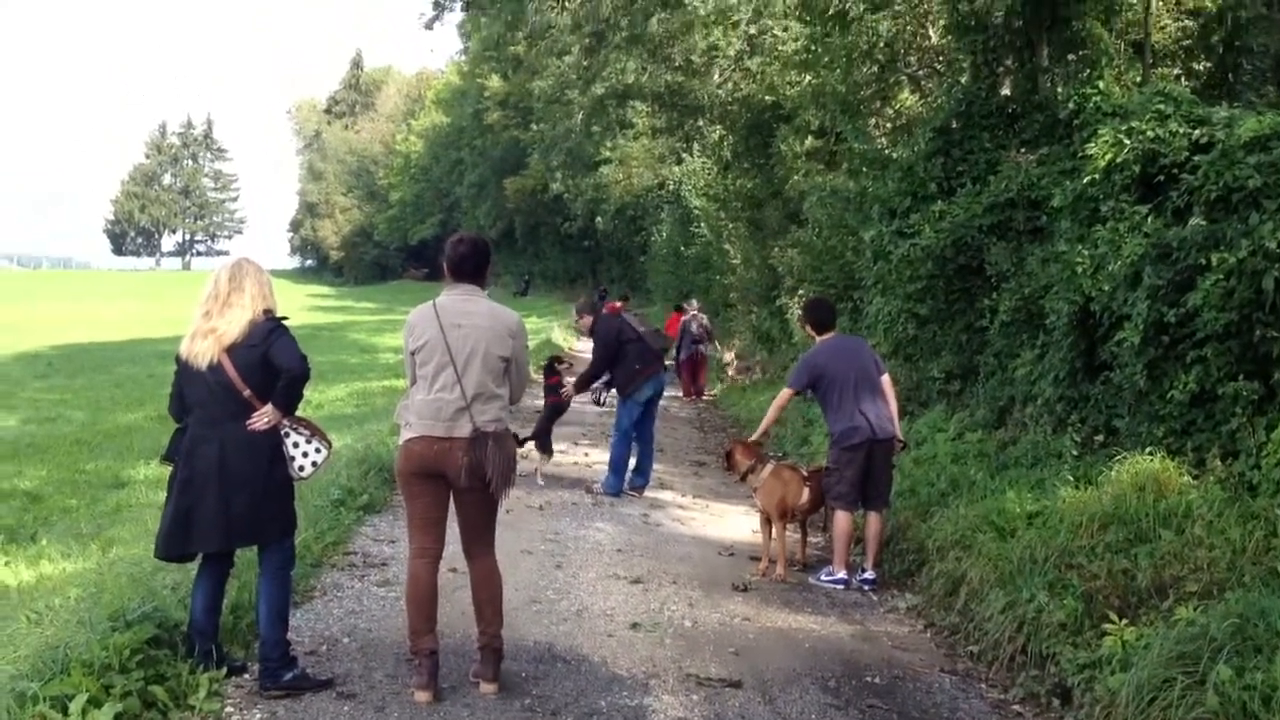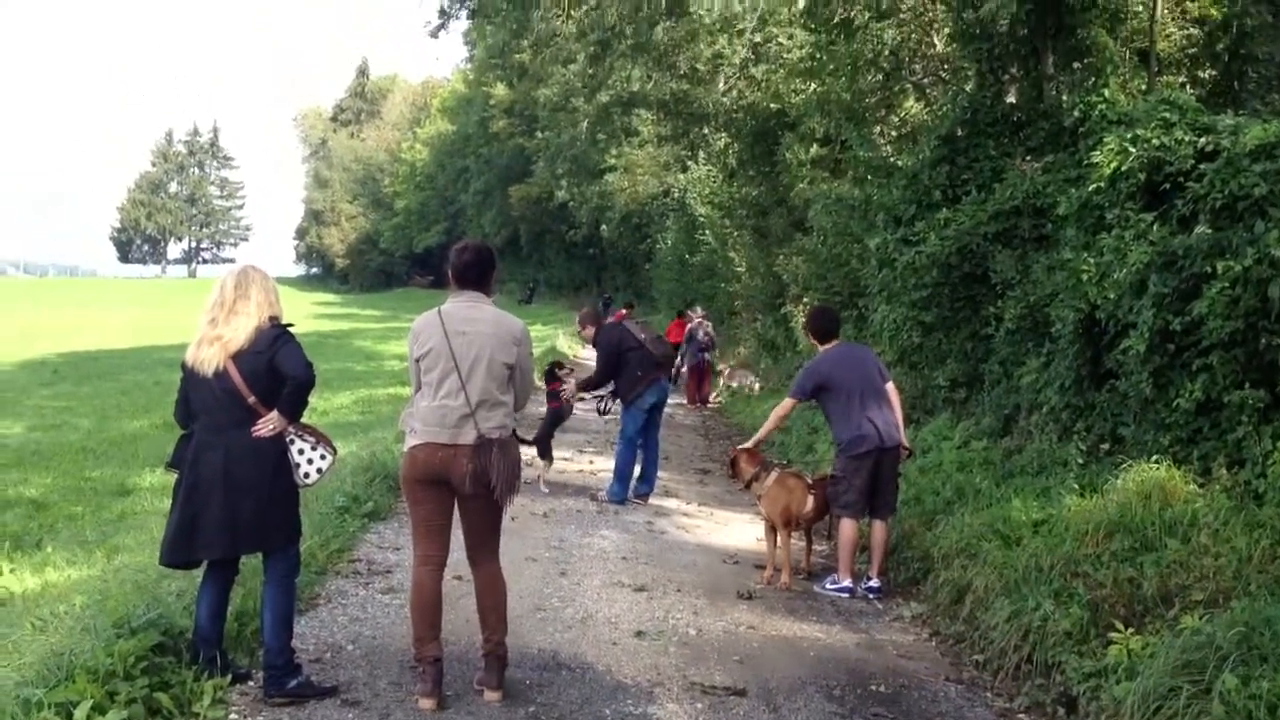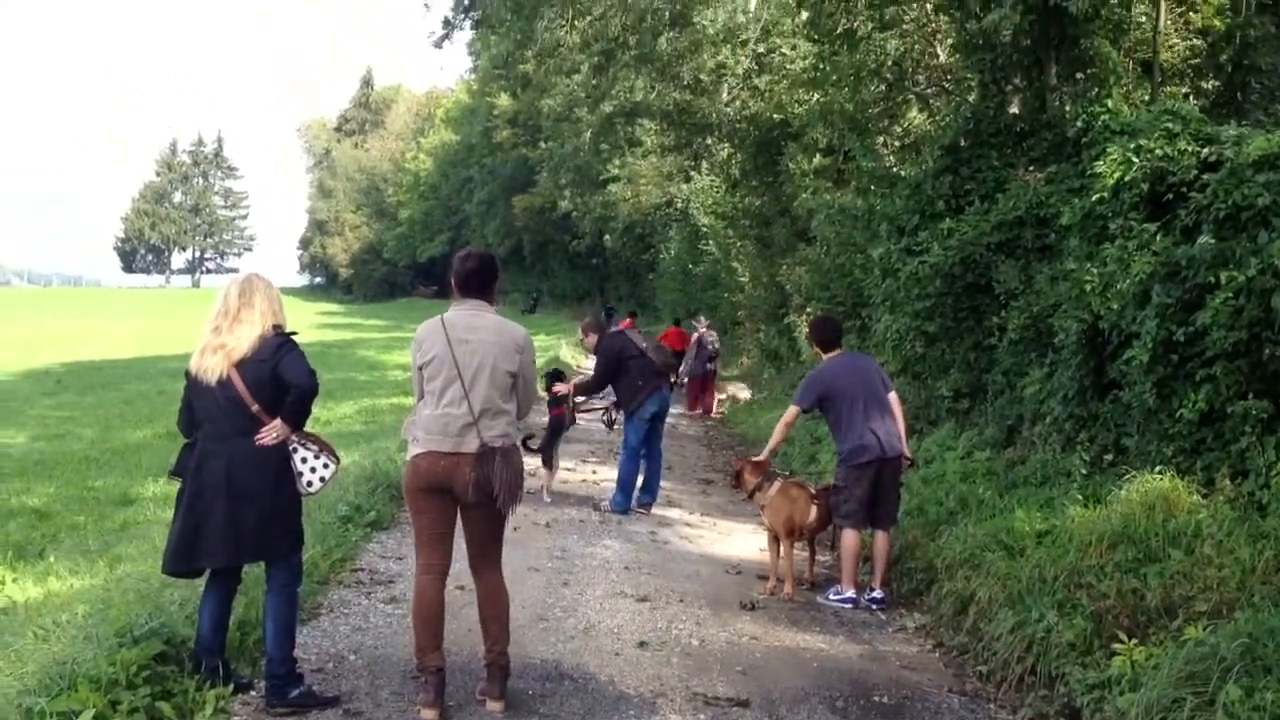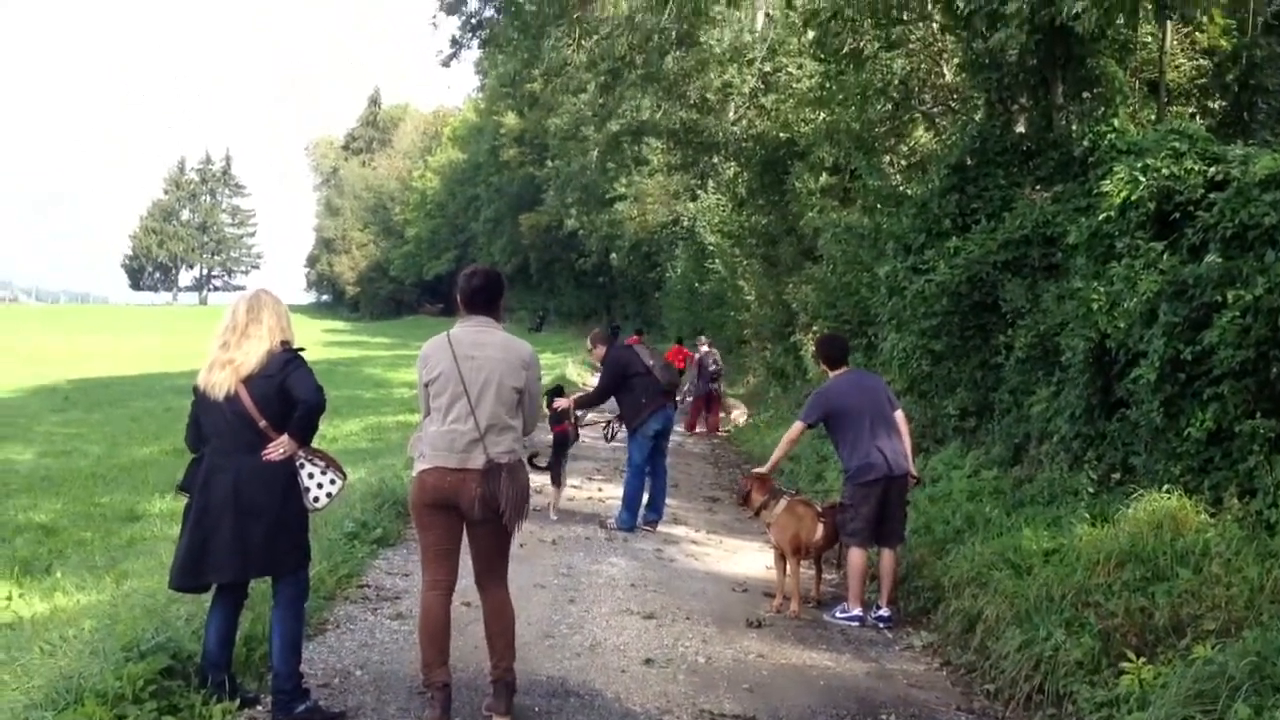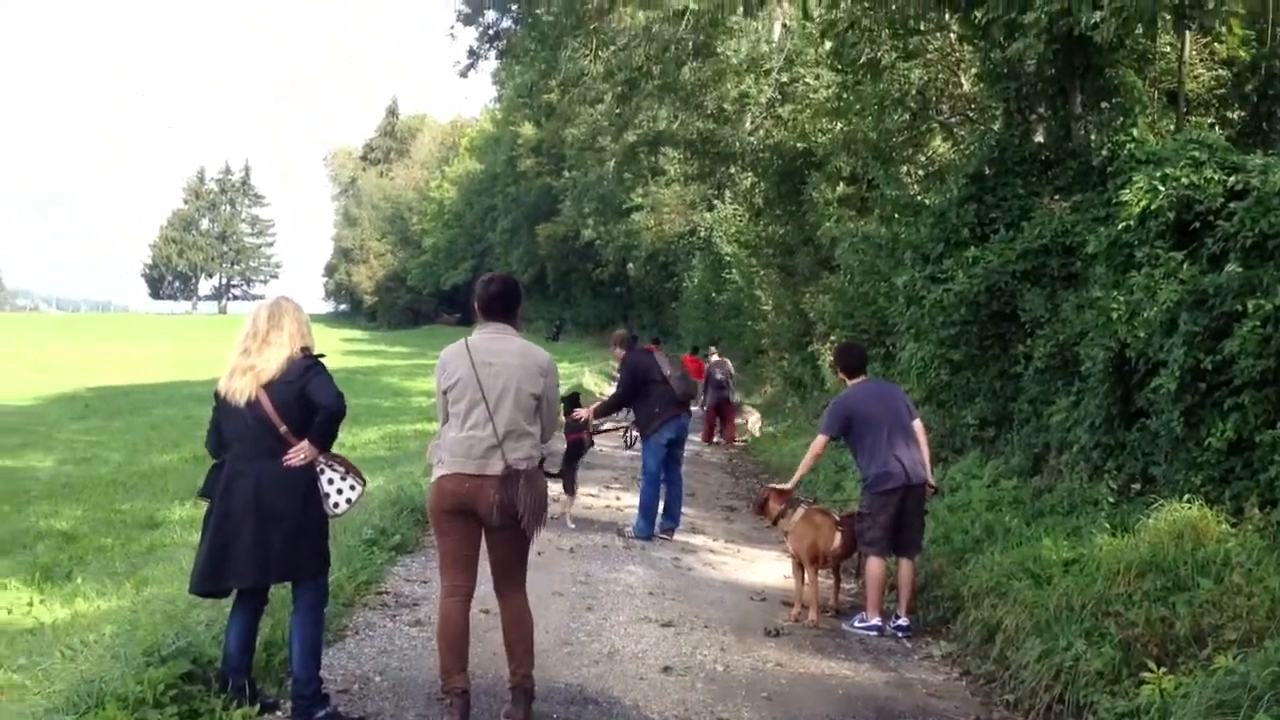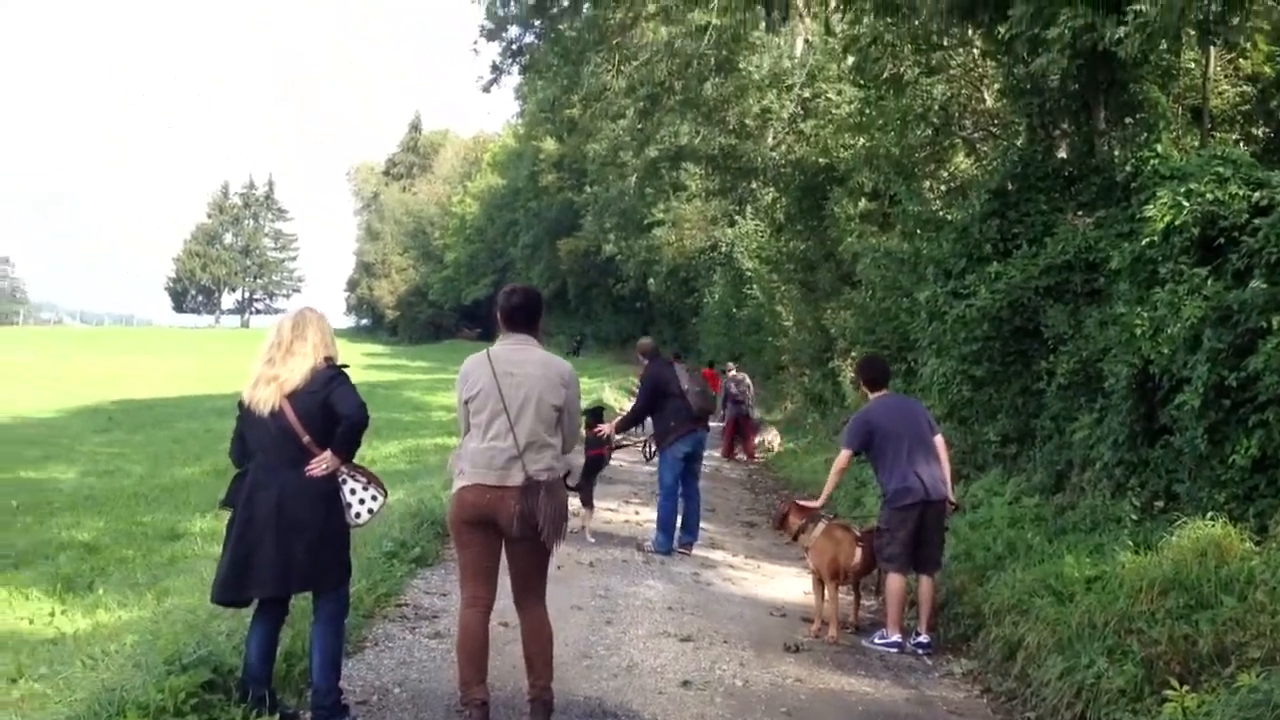
dt=0.2s
person 1, frame 1
left shoulder: (419, 318)
right shoulder: (508, 322)
left elbow: (412, 380)
right elbow: (517, 390)
left hip: (421, 442)
right hip: (481, 445)
left knee: (423, 553)
right knee: (481, 552)
left ankle: (424, 665)
right ankle: (489, 659)
person 1, frame 2
left shoulder: (424, 325)
right shoulder: (512, 329)
left elbow: (416, 387)
right elbow: (522, 397)
left hip: (426, 448)
right hip: (486, 452)
left knee: (427, 559)
right knee: (485, 559)
left ankle: (428, 672)
right ankle: (493, 667)
person 1, frame 3
left shoulder: (427, 332)
right shoulder: (515, 337)
left elbow: (419, 396)
right elbow: (524, 405)
left hip: (429, 457)
right hip: (489, 461)
left knee: (430, 568)
right knee: (488, 568)
left ankle: (431, 681)
right ankle: (495, 677)
person 1, frame 4
left shoulder: (433, 349)
right shoulder: (521, 353)
left elbow: (425, 412)
right elbow: (530, 421)
left hip: (436, 473)
right hip: (496, 477)
left knee: (436, 584)
right knee: (494, 584)
person 1, frame 5
left shoulder: (451, 356)
right shoulder: (539, 360)
left elbow: (443, 419)
right elbow: (548, 428)
left hip: (454, 478)
right hip: (513, 483)
left knee: (454, 590)
right knee: (512, 590)
person 1, frame 6
left shoulder: (473, 366)
right shoulder: (560, 371)
left elbow: (464, 430)
right elbow: (570, 440)
left hip: (475, 490)
right hip: (534, 494)
left knee: (474, 601)
right knee: (531, 602)
person 2, frame 1
left shoulder: (194, 342)
right shoulder: (266, 331)
left elbow: (178, 408)
right elbow: (296, 368)
right wrist: (279, 408)
left hip: (204, 462)
right hip: (254, 462)
left knee: (215, 557)
right knee: (275, 560)
left ankle: (203, 654)
right ankle: (275, 668)
person 2, frame 2
left shoulder: (199, 349)
right shoulder: (272, 338)
left elbow: (184, 415)
right elbow: (302, 375)
right wrist: (285, 415)
left hip: (209, 470)
right hip: (259, 469)
left knee: (220, 564)
right knee: (280, 567)
left ankle: (207, 661)
right ankle: (280, 676)
person 2, frame 3
left shoulder: (203, 357)
right shoulder: (275, 346)
left elbow: (187, 423)
right elbow: (305, 383)
right wrist: (288, 423)
left hip: (212, 478)
right hip: (262, 479)
left knee: (222, 573)
right knee: (282, 576)
left ankle: (209, 670)
right ankle: (282, 686)
person 2, frame 4
left shoulder: (211, 372)
right shoulder: (283, 362)
left elbow: (195, 439)
right elbow: (312, 399)
right wrist: (295, 439)
left hip: (219, 494)
right hip: (270, 493)
left knee: (229, 588)
right knee: (288, 592)
left ankle: (216, 684)
person 2, frame 5
left shoulder: (232, 378)
right shoulder: (303, 369)
left elbow: (215, 444)
right elbow: (332, 406)
right wrist: (316, 445)
left hip: (240, 498)
right hip: (290, 498)
left knee: (249, 593)
right knee: (308, 596)
person 2, frame 6
left shoulder: (256, 388)
right shoulder: (326, 379)
left elbow: (239, 454)
right elbow: (356, 416)
right wrist: (338, 455)
left hip: (262, 509)
right hip: (312, 508)
left knee: (271, 602)
right knee: (329, 605)
person 3, frame 1
left shoulder: (812, 359)
right shoulder: (861, 345)
left elbow: (781, 402)
right elbow: (888, 386)
left wrist: (759, 434)
right wrist: (896, 428)
left hip: (850, 437)
right hip: (882, 433)
left knee: (843, 504)
right knee: (876, 505)
left ankle: (838, 572)
right ankle: (868, 571)
person 3, frame 2
left shoulder: (816, 368)
right shoulder: (865, 352)
left elbow: (782, 411)
right elbow: (892, 393)
left wrist: (752, 442)
right wrist: (902, 436)
left hip: (856, 445)
right hip: (888, 441)
left knee: (848, 513)
right knee: (880, 514)
left ankle: (843, 580)
right ankle: (873, 580)
person 3, frame 3
left shoulder: (819, 377)
right shoulder: (868, 362)
left elbow: (787, 420)
right elbow: (895, 403)
left wrist: (765, 456)
right wrist: (904, 446)
left hip: (859, 454)
right hip: (890, 451)
left knee: (851, 523)
right knee: (882, 525)
left ankle: (847, 591)
right ankle: (877, 591)
person 3, frame 4
left shoulder: (825, 394)
right shoulder: (874, 380)
left elbow: (793, 436)
right elbow: (901, 421)
left wrist: (768, 467)
right wrist: (910, 464)
left hip: (864, 472)
right hip: (896, 469)
left knee: (857, 541)
right knee: (888, 543)
left ankle: (853, 609)
right ankle: (883, 609)
person 3, frame 5
left shoulder: (843, 403)
right shoulder: (893, 389)
left elbow: (817, 448)
right elbow: (919, 431)
left wrist: (792, 483)
right wrist: (928, 473)
left hip: (882, 481)
right hip: (914, 478)
left knee: (875, 550)
right knee: (907, 552)
left ankle: (872, 618)
right ankle: (902, 618)
person 3, frame 6
left shoulder: (865, 417)
right shoulder: (914, 404)
left elbow: (841, 463)
right elbow: (941, 446)
left wrist: (821, 500)
right wrist: (948, 489)
left hip: (902, 497)
right hip: (934, 494)
left knee: (895, 567)
right knee: (927, 569)
left ankle: (892, 635)
right ankle: (922, 635)
person 4, frame 1
left shoulder: (603, 329)
right shoulder: (613, 322)
left elbow: (598, 366)
left wrist: (576, 387)
right wrist: (610, 383)
left hip: (638, 382)
right hip: (655, 376)
left knee: (622, 434)
right knee: (644, 434)
left ankle: (612, 486)
right ankle: (638, 483)
person 4, frame 2
left shoulder: (606, 338)
right shoulder: (617, 331)
left elbow: (603, 375)
left wrist: (578, 386)
right wrist: (617, 391)
left hip: (642, 389)
right hip: (660, 383)
left knee: (627, 442)
right knee: (649, 441)
left ankle: (617, 493)
right ankle: (642, 491)
person 4, frame 3
left shoulder: (607, 346)
right shoulder: (619, 340)
left elbow: (598, 382)
left wrist: (571, 389)
left hip: (644, 397)
right hip: (661, 391)
left knee: (631, 451)
right knee: (652, 450)
left ankle: (620, 503)
right ankle: (646, 501)
person 4, frame 4
left shoulder: (614, 359)
right shoulder: (628, 353)
left elbow: (601, 394)
left wrist: (573, 402)
right wrist: (624, 415)
left hip: (647, 415)
right hip: (666, 409)
left knee: (635, 469)
right knee: (657, 467)
left ankle: (626, 521)
right ankle: (651, 518)
person 4, frame 5
left shoulder: (631, 362)
right shoulder: (649, 358)
left elbow: (621, 398)
left wrist: (593, 412)
right wrist: (637, 418)
left hip: (661, 423)
right hip: (680, 417)
left knee: (650, 477)
right knee: (673, 474)
left ankle: (643, 529)
right ankle: (668, 527)
person 4, frame 6
left shoulder: (651, 373)
right shoulder: (675, 369)
left elbow: (641, 410)
left wrist: (615, 427)
right wrist: (649, 428)
left hip: (677, 436)
right hip: (698, 431)
left knee: (668, 491)
right knee: (691, 488)
left ankle: (662, 543)
right ankle: (687, 541)
